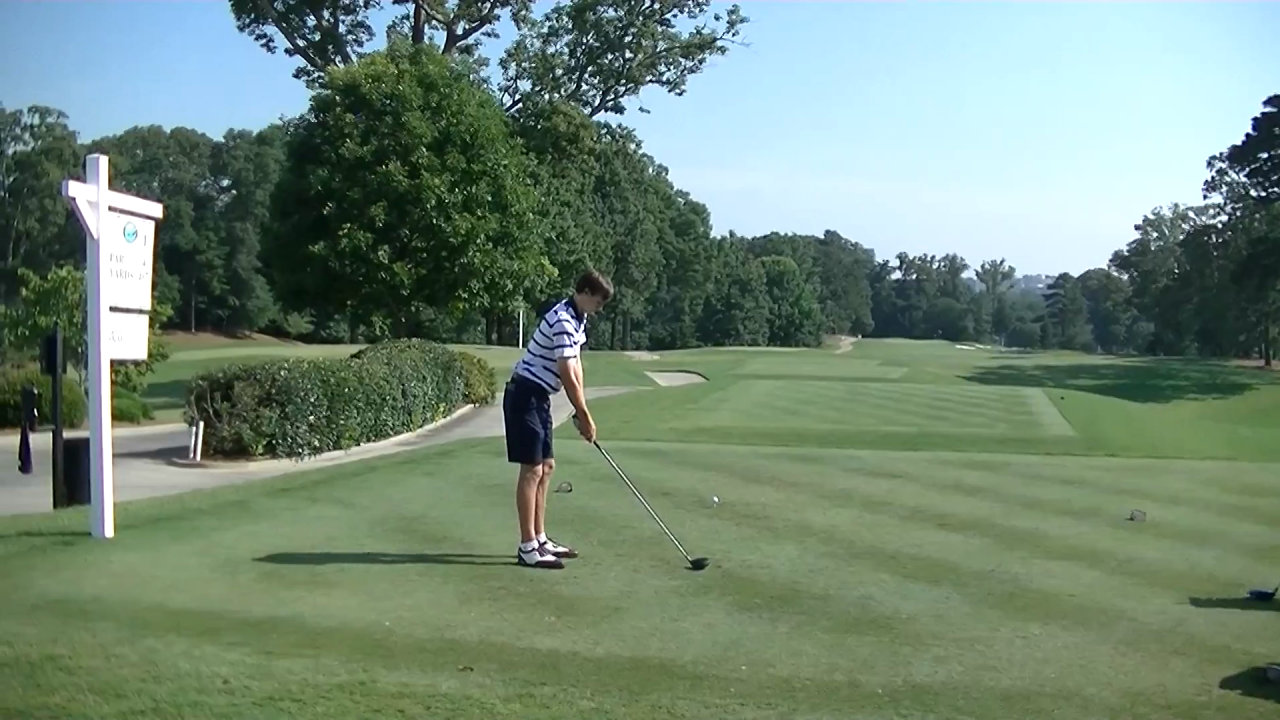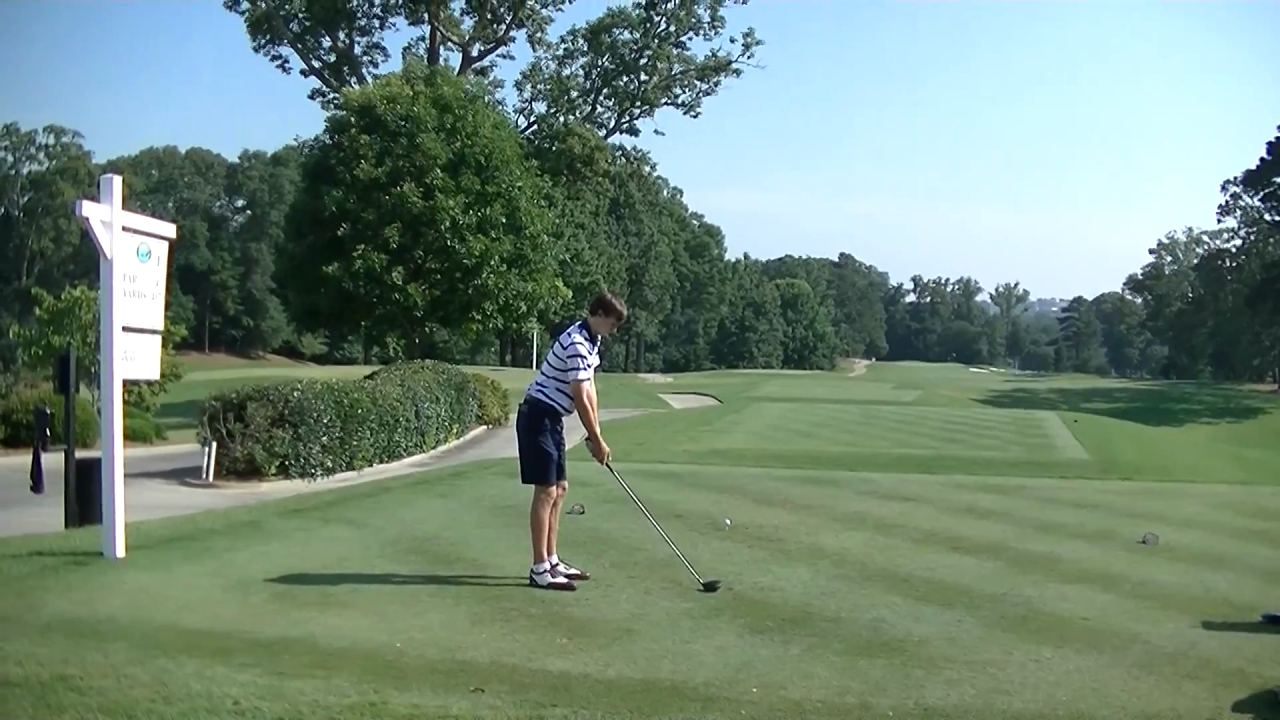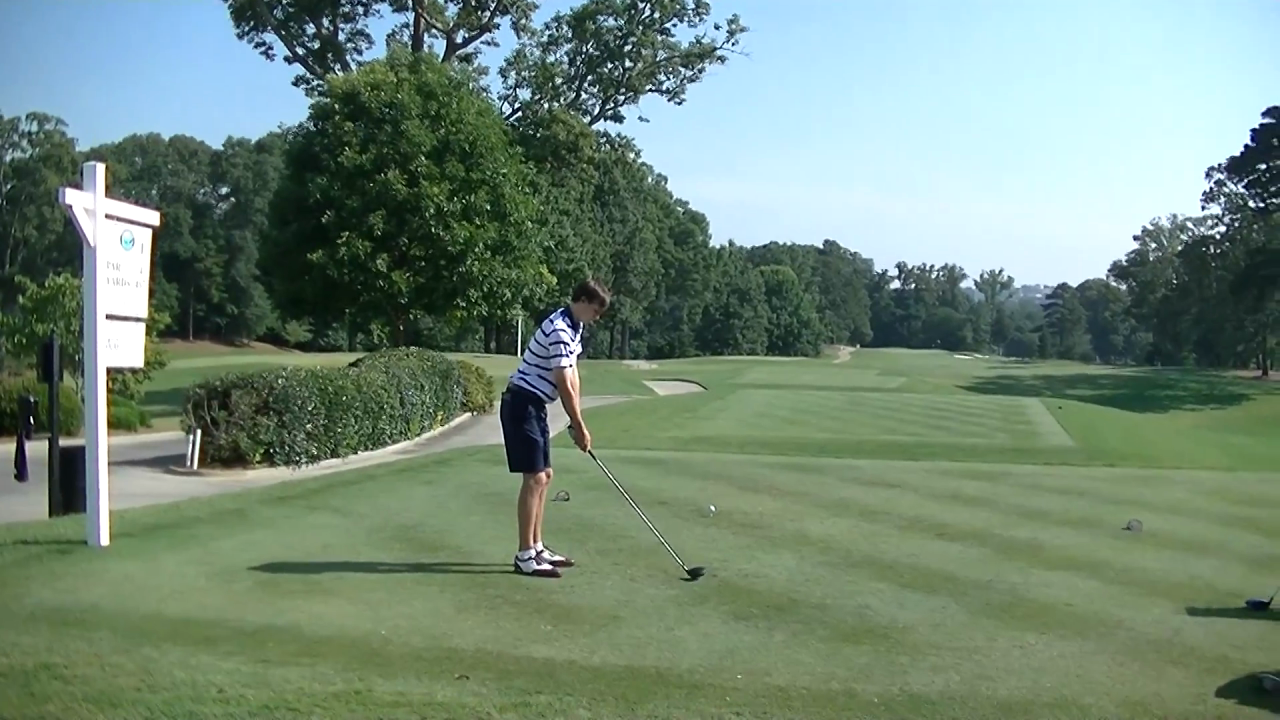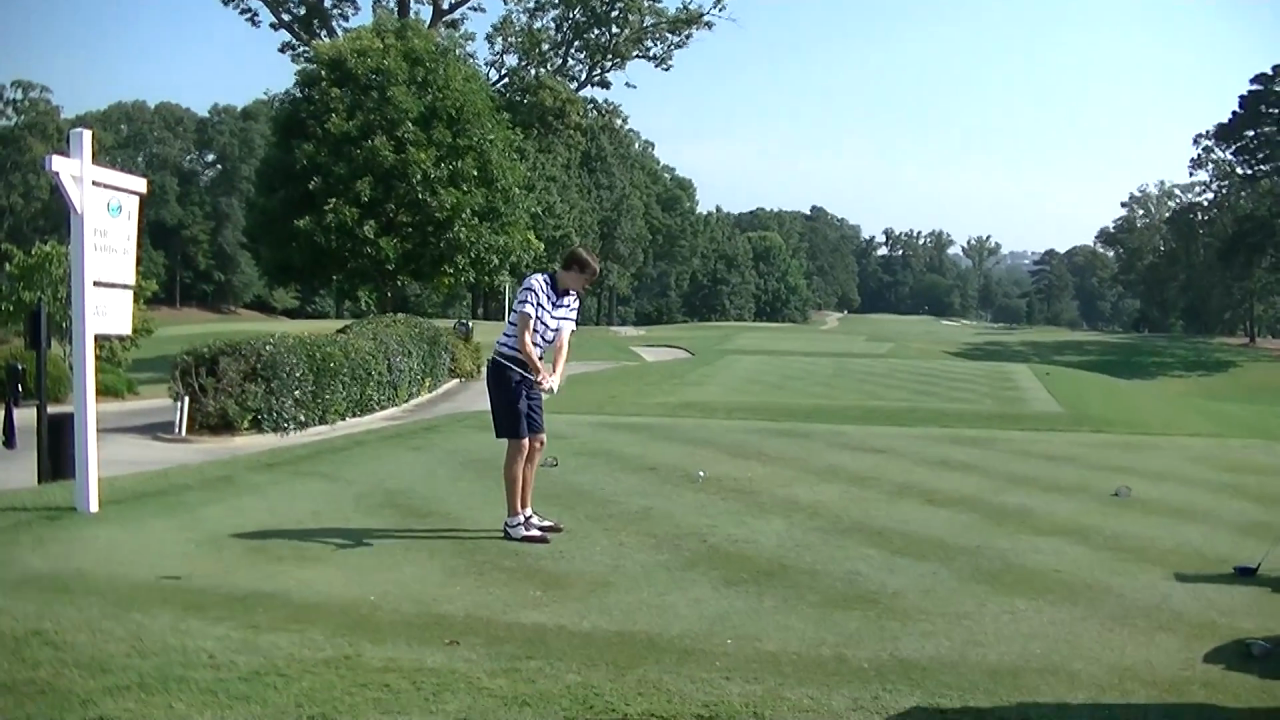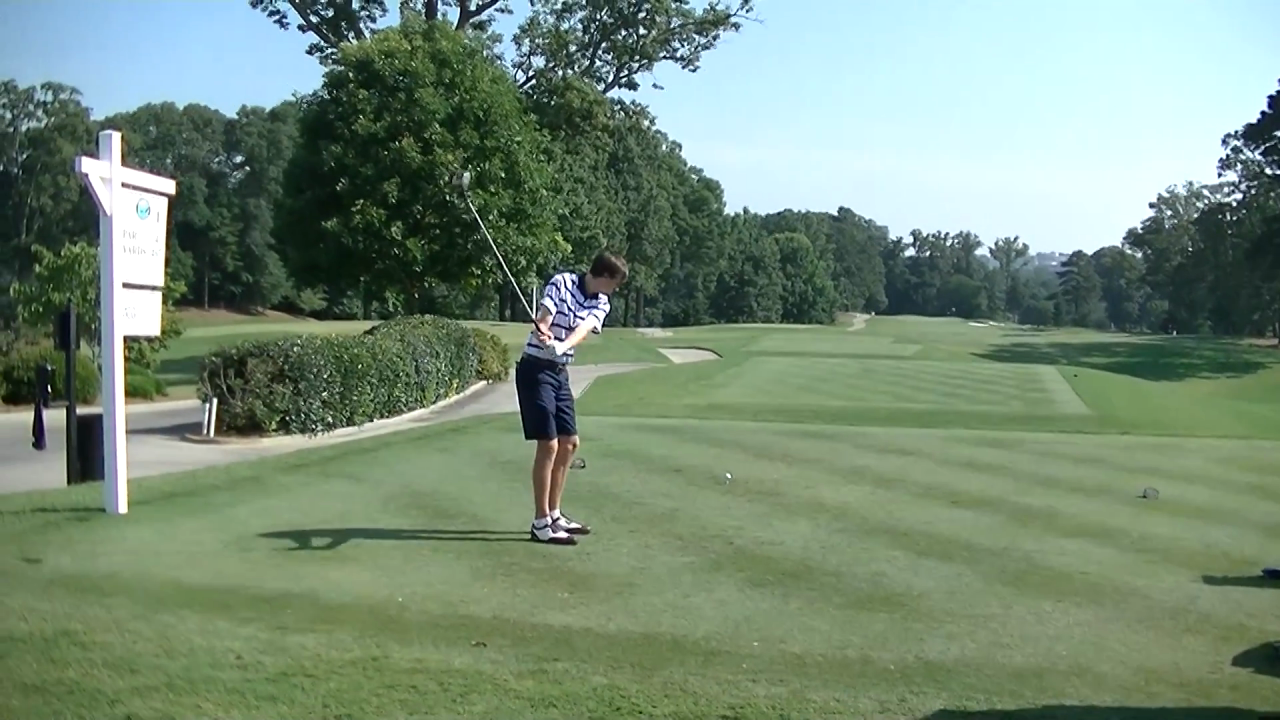
dt=0.4s
person 1, frame 1
left shoulder: (577, 317)
right shoulder: (562, 320)
left elbow: (576, 366)
right elbow: (567, 377)
left wrist: (581, 412)
right wrist: (585, 416)
left hip: (538, 396)
right hip: (525, 395)
left knee: (546, 467)
right knee: (532, 469)
left ankle: (539, 538)
right ankle: (527, 547)
person 1, frame 2
left shoulder: (591, 340)
right shoulder: (577, 343)
left elbow: (590, 389)
right elbow: (580, 399)
left wrist: (596, 433)
right wrist: (597, 440)
left hip: (551, 418)
right hip: (538, 417)
left knee: (559, 489)
right knee: (546, 491)
left ankle: (551, 561)
right ankle: (539, 568)
person 1, frame 3
left shoulder: (574, 326)
right shoulder: (559, 330)
left elbow: (573, 374)
right elbow: (563, 386)
left wrist: (577, 423)
right wrist: (580, 427)
left hip: (534, 405)
right hip: (522, 404)
left knee: (545, 475)
right knee: (534, 478)
left ankle: (536, 548)
right ankle: (524, 556)
person 1, frame 4
left shoulder: (571, 301)
right shoulder: (535, 285)
left elbow: (562, 341)
right elbow: (522, 336)
left wrist: (554, 376)
right wrist: (539, 371)
left hip: (528, 372)
right hip: (507, 369)
left knee: (537, 442)
right knee: (519, 444)
left ankle: (526, 513)
right ankle: (514, 521)
person 1, frame 5
left shoulder: (601, 304)
right shoulder: (561, 283)
left elbow: (581, 332)
right elbow: (541, 325)
left wrist: (560, 345)
right wrist: (543, 333)
left hip: (559, 372)
right hip: (535, 369)
left knee: (569, 443)
right knee: (549, 445)
left ankle: (553, 514)
right ankle: (541, 523)
